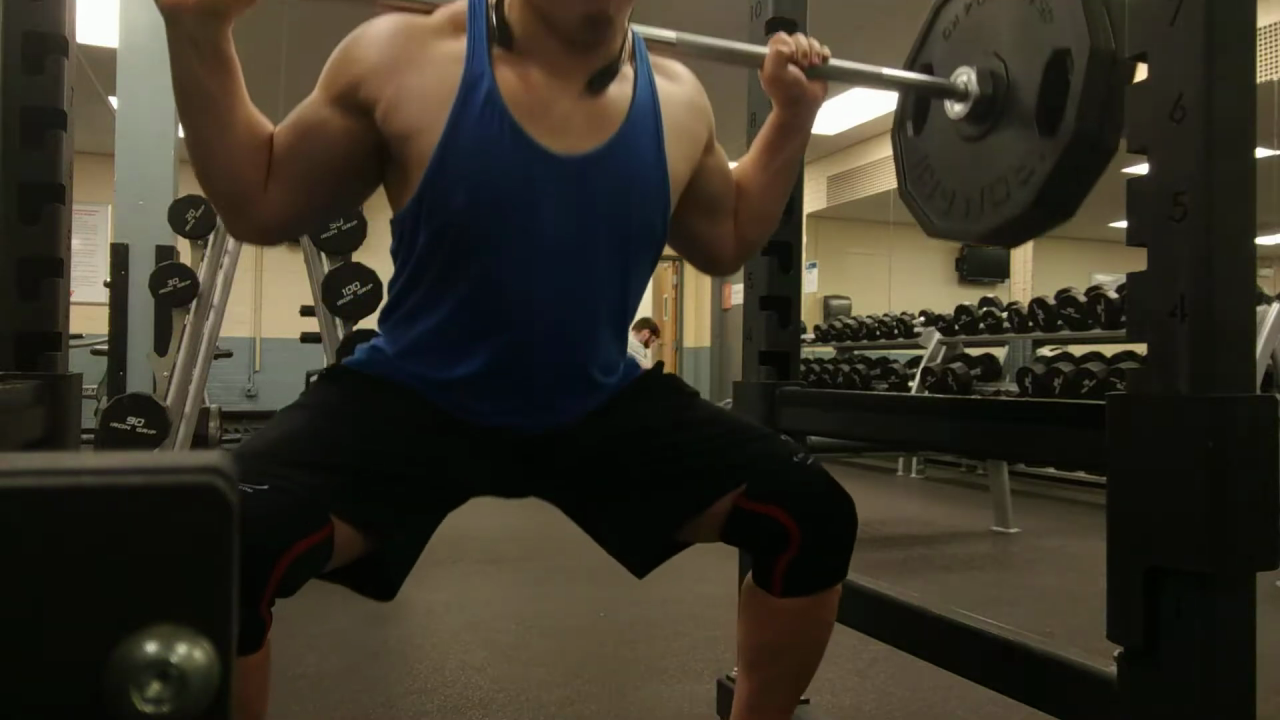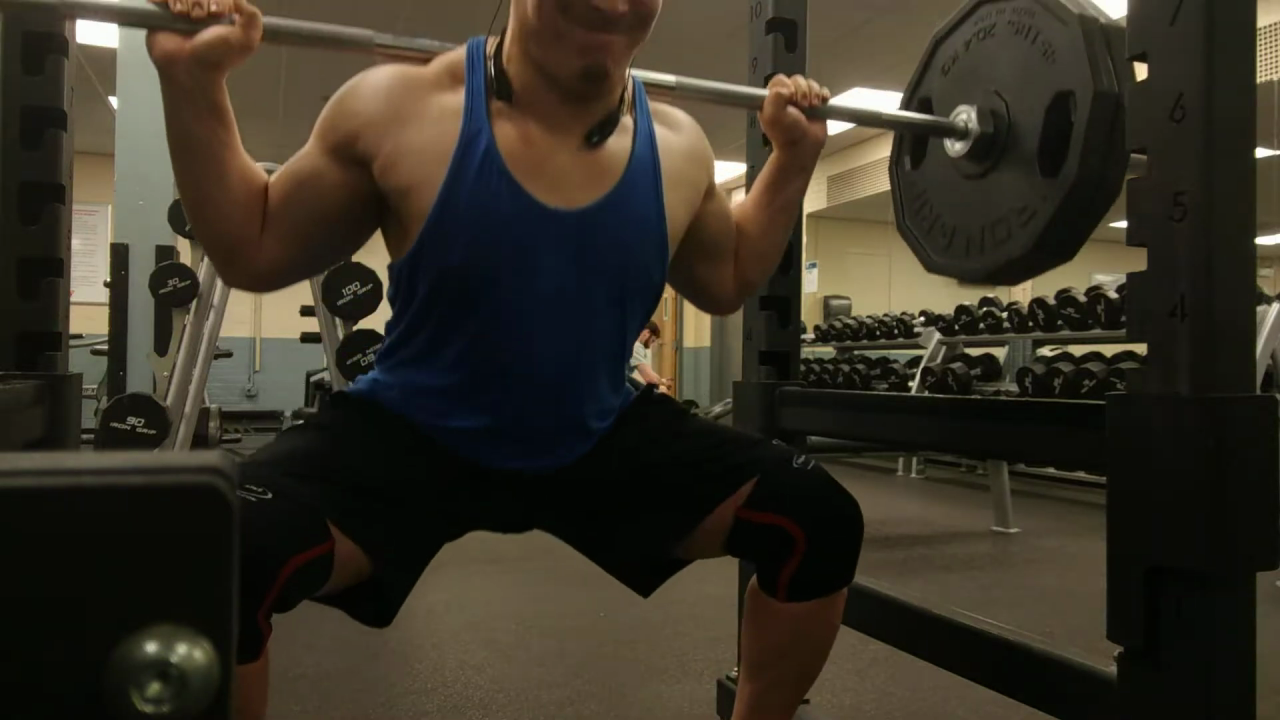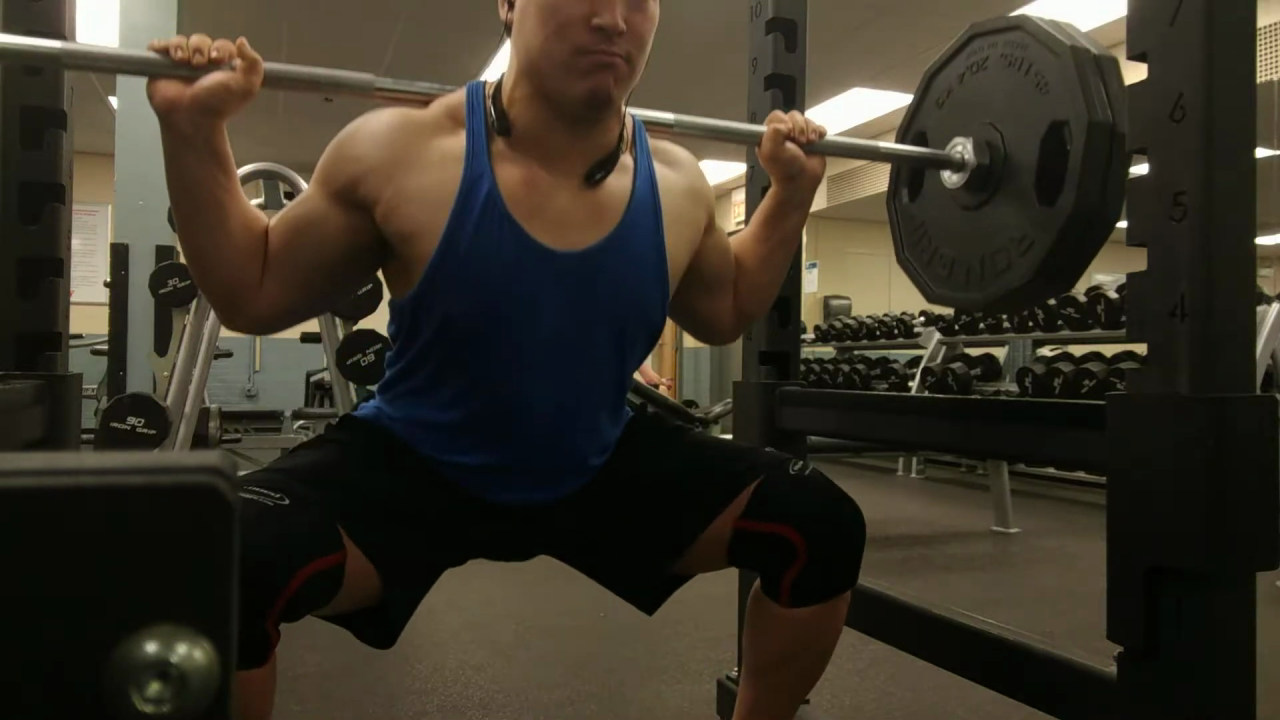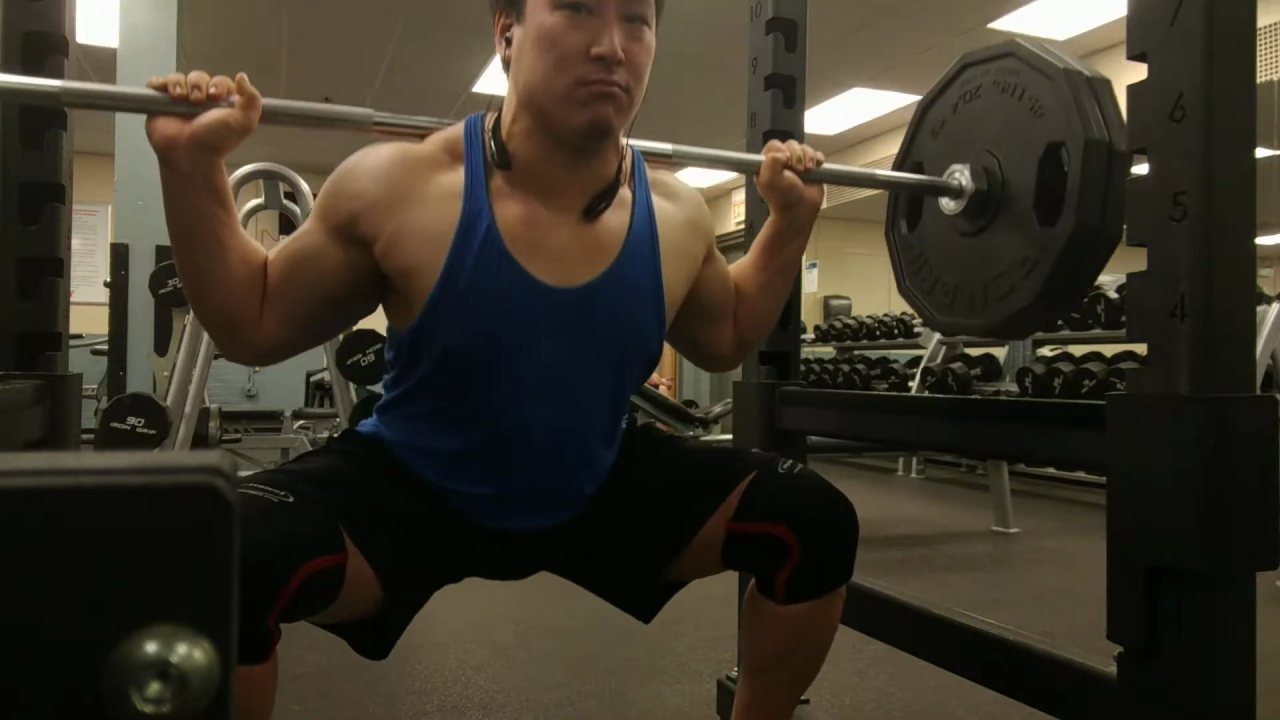
dt=0.3s
person 1, frame 1
left shoulder: (674, 101)
right shoulder: (403, 61)
left elbow: (725, 241)
right elbow: (260, 203)
left wrist: (792, 116)
left hip: (598, 405)
right hip: (410, 399)
left knee: (814, 515)
person 1, frame 2
left shoulder: (675, 148)
right shoulder: (401, 109)
left elbow: (726, 281)
right elbow: (255, 253)
left wrist: (792, 159)
right wrist: (195, 89)
left hip: (595, 439)
right hip: (408, 436)
left knee: (820, 521)
person 1, frame 3
left shoulder: (675, 185)
right shoulder: (400, 153)
left elbow: (724, 312)
right elbow: (256, 295)
left wrist: (791, 194)
right wrist: (193, 134)
left hip: (597, 469)
right hip: (410, 467)
left knee: (822, 525)
right knee: (230, 561)
person 1, frame 4
left shoulder: (674, 216)
right shoulder: (398, 187)
left elbow: (725, 339)
right elbow: (256, 327)
left wrist: (790, 222)
right wrist: (192, 168)
left hip: (594, 489)
right hip: (410, 490)
left knee: (815, 523)
right knee: (233, 559)
